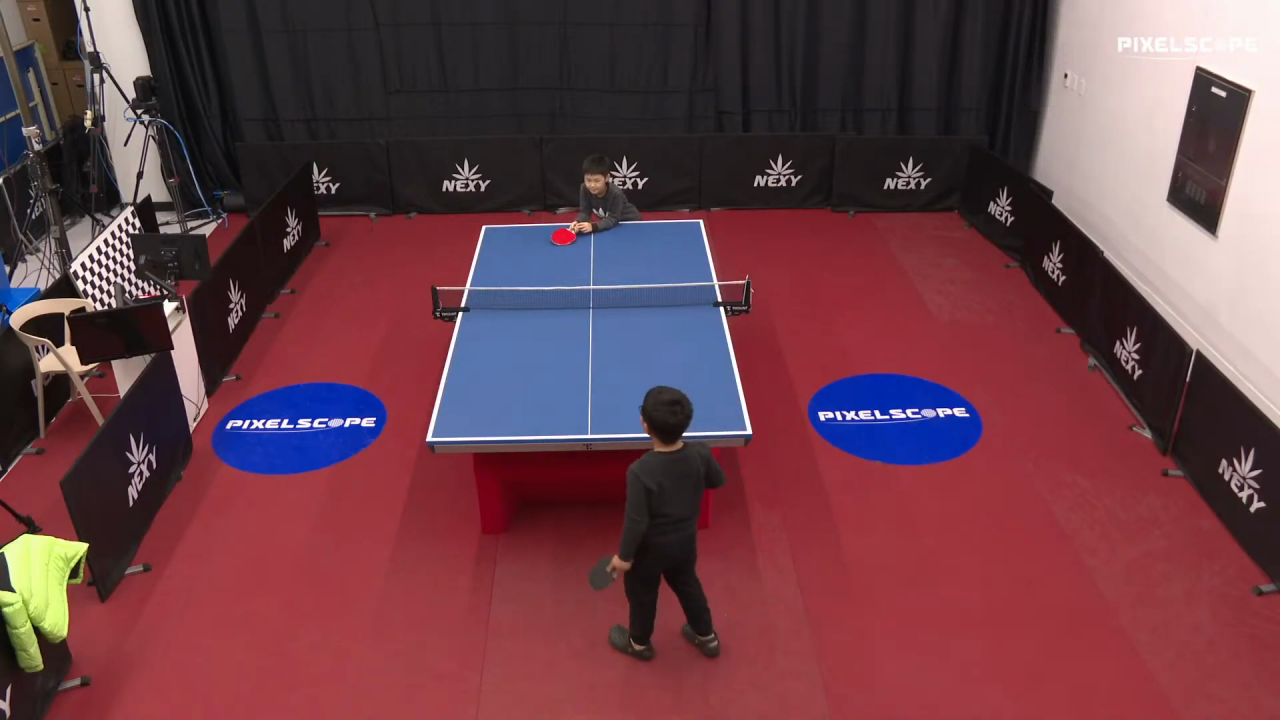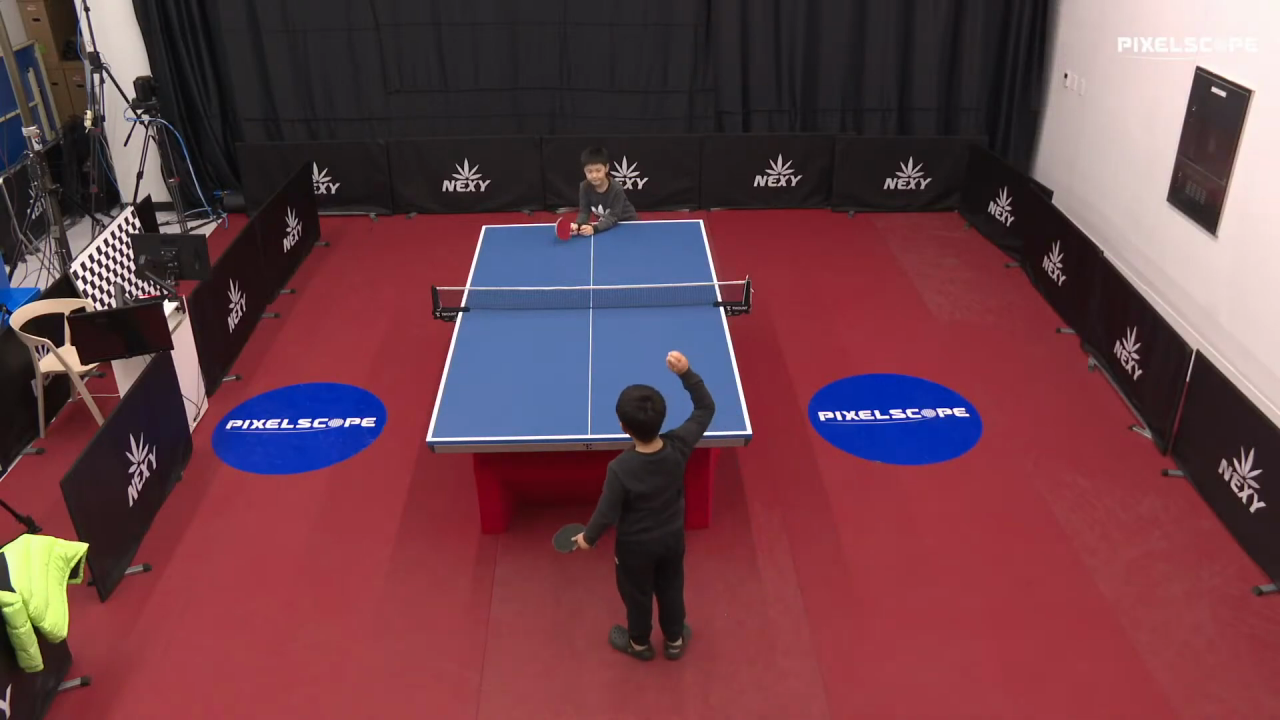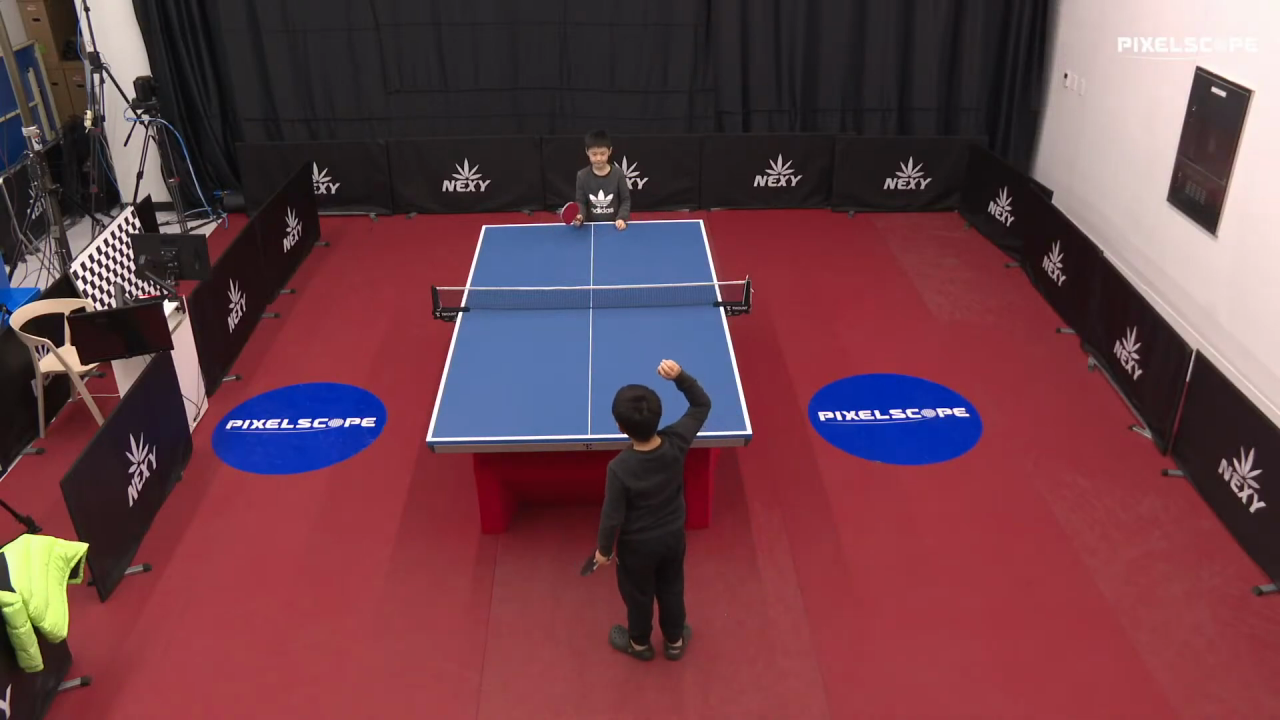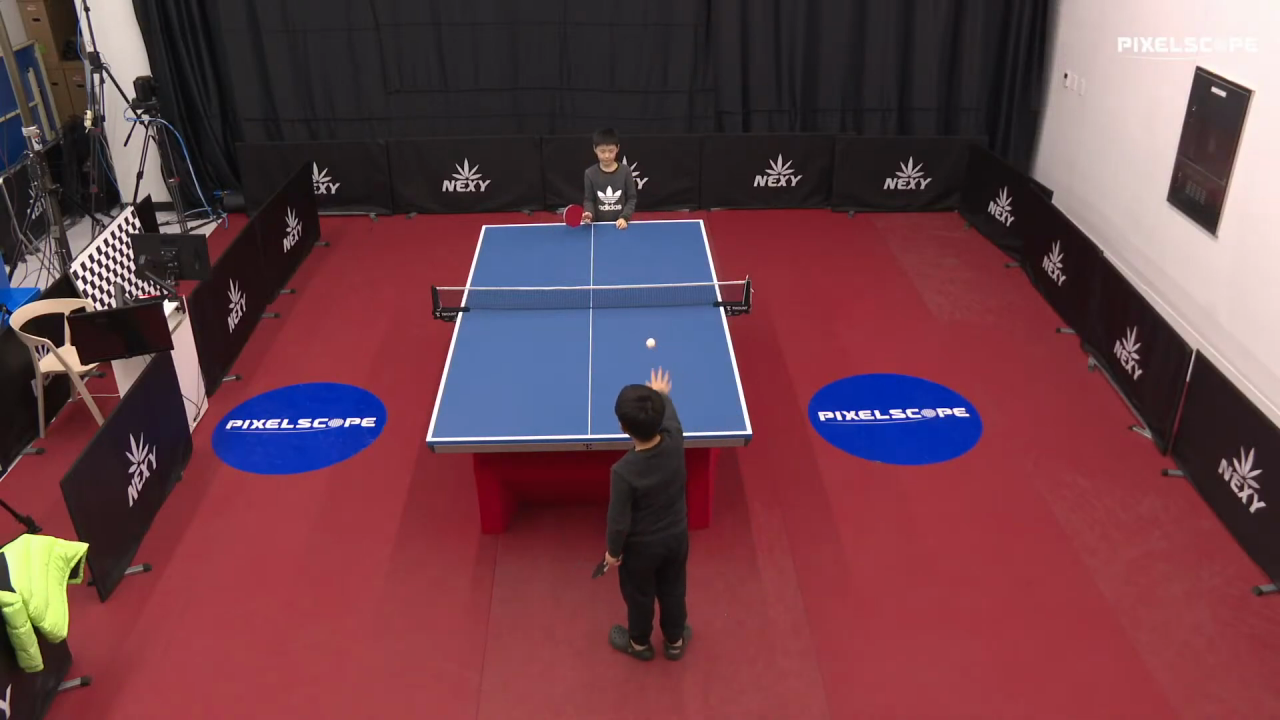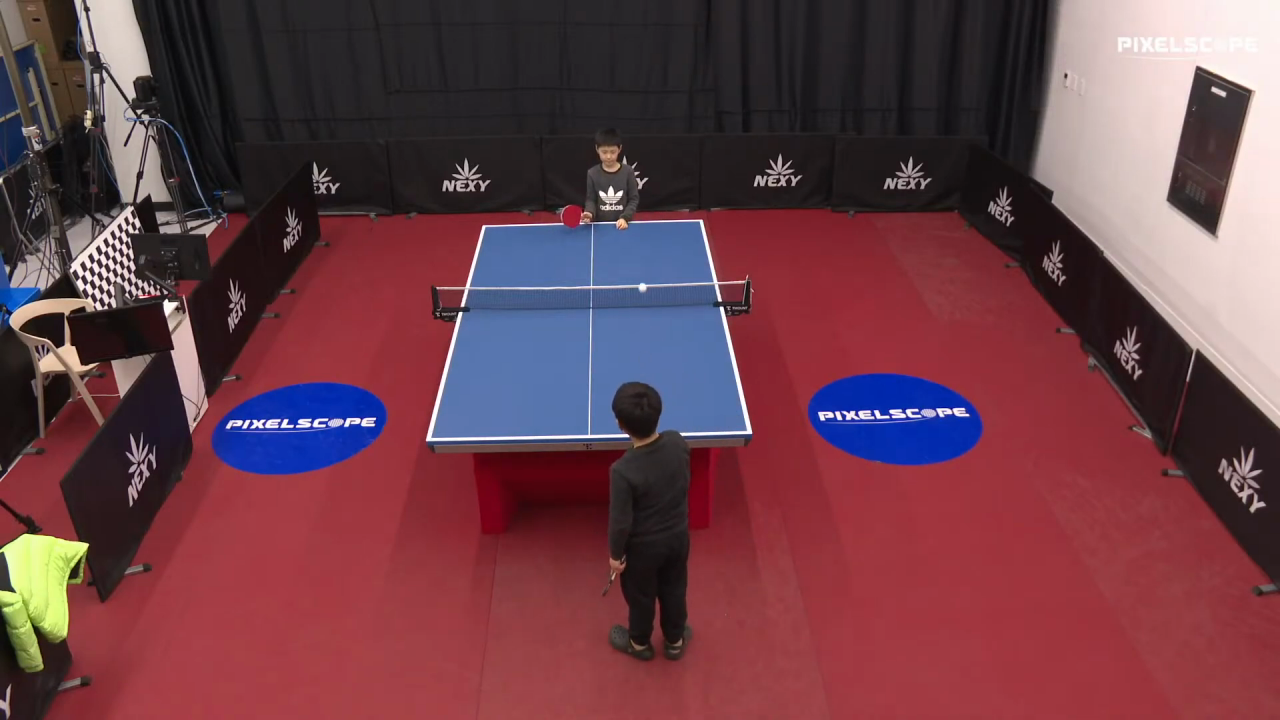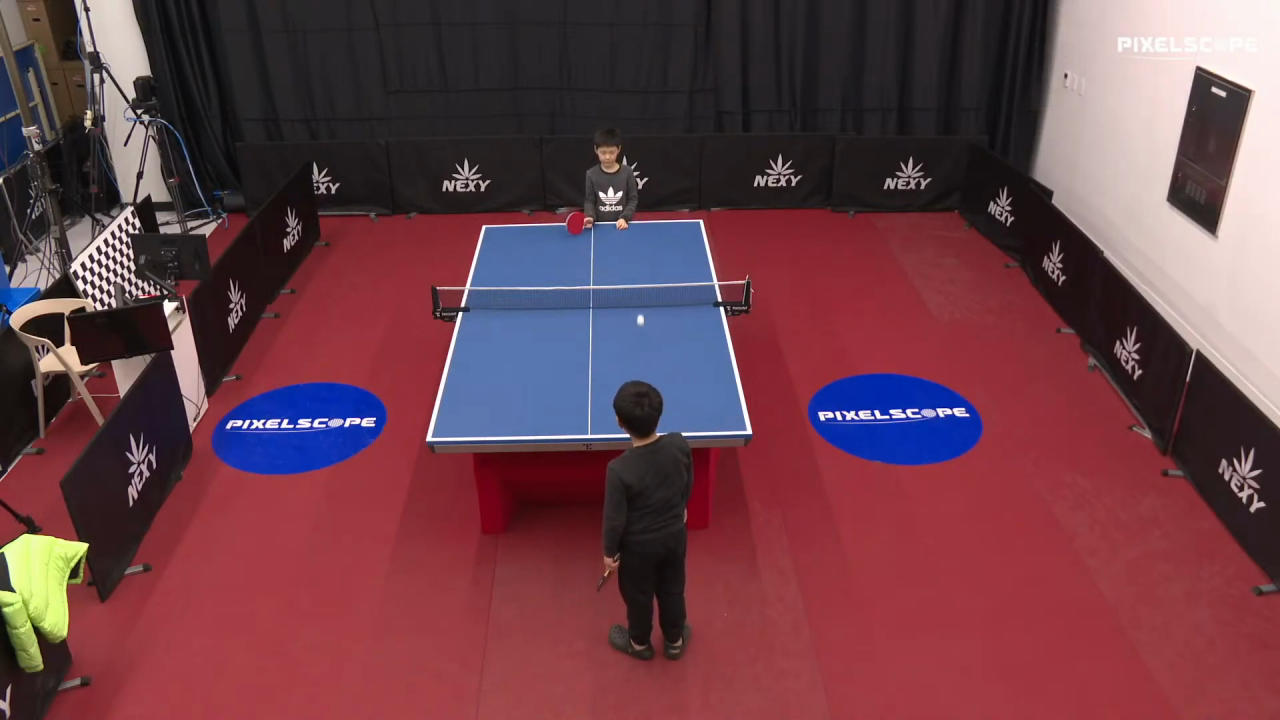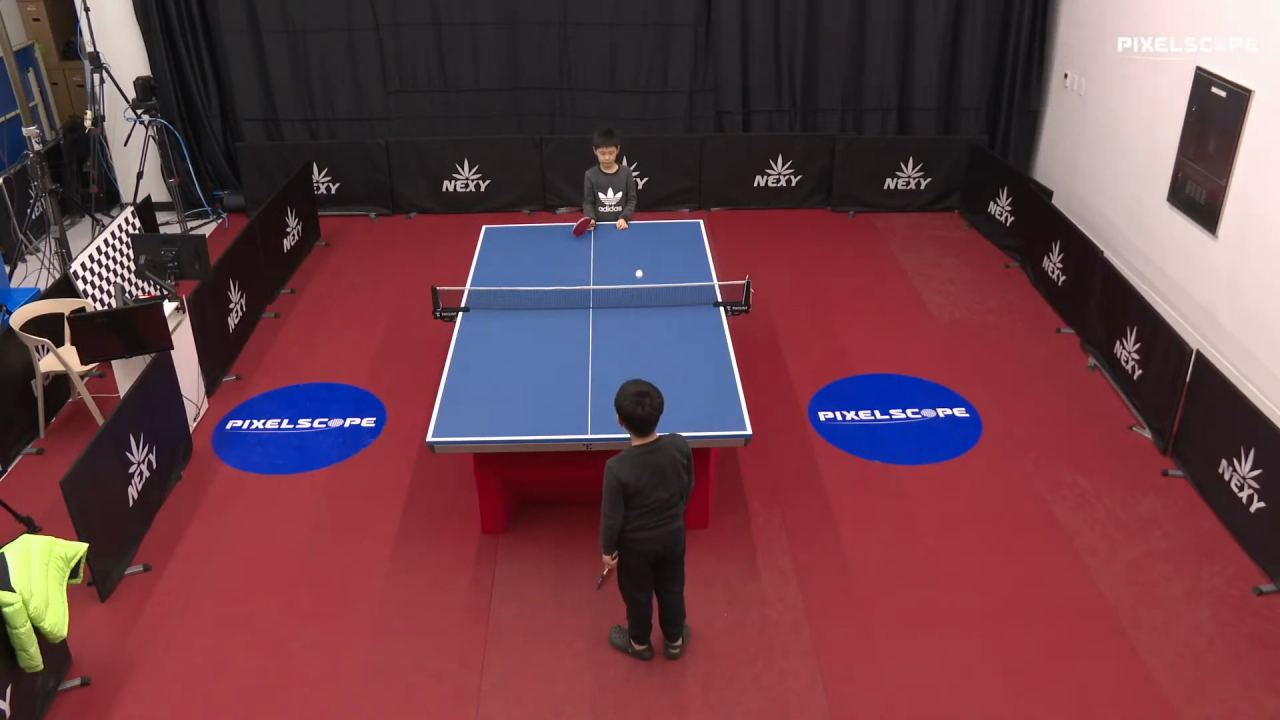
dt=0.4s
person 1, frame 1
left shoulder: (640, 471)
right shoulder: (699, 454)
left elbow: (636, 521)
right elbow: (718, 479)
left wrist: (622, 555)
left hip: (651, 547)
right hip: (686, 539)
left knee: (642, 595)
right knee: (688, 586)
left ankle: (640, 643)
right ankle: (707, 637)
person 1, frame 2
left shoulder: (620, 468)
right shoulder: (679, 446)
left elbow: (607, 513)
right elbow: (706, 407)
left wrist: (588, 537)
right wrist: (686, 372)
left hip: (636, 545)
right hip: (673, 536)
left knee: (637, 594)
right knee: (671, 588)
left ankle: (639, 643)
right ankle: (675, 640)
person 1, frame 3
left shoulder: (619, 469)
right shoulder: (677, 444)
left elbow: (613, 517)
right elbow: (702, 405)
left wrist: (603, 549)
right wrist: (680, 377)
left hip: (637, 545)
right hip: (673, 536)
left knee: (638, 595)
right knee: (671, 590)
left ankle: (640, 643)
right ankle: (675, 640)
person 1, frame 4
left shoulder: (624, 472)
right shoulder: (674, 437)
left elbow: (619, 521)
right elbow: (670, 417)
left wrist: (612, 551)
right wrist: (662, 395)
left hip: (641, 546)
right hip: (676, 536)
left knee: (639, 596)
right knee: (673, 590)
left ankle: (640, 644)
right ankle: (675, 641)
person 1, frame 5
left shoulder: (623, 470)
right shoulder: (678, 443)
left elbow: (621, 521)
left wrist: (615, 554)
left hip: (642, 546)
right hip: (678, 535)
left knee: (640, 596)
right knee: (674, 590)
left ankle: (640, 643)
right ankle: (675, 640)
person 1, frame 6
left shoulder: (620, 469)
right shoulder: (680, 445)
left elbow: (615, 518)
left wrist: (610, 552)
left hip: (637, 545)
right hip: (675, 535)
left knee: (638, 595)
right knee: (672, 590)
left ankle: (640, 643)
right ankle: (675, 640)
person 1, frame 7
left shoulder: (617, 467)
right shoulder: (680, 446)
left elbow: (612, 516)
right elbow: (688, 488)
left wrist: (608, 549)
left hip: (635, 543)
right hip: (673, 534)
left knee: (637, 594)
right knee: (672, 588)
left ankle: (639, 643)
right ankle: (675, 640)
